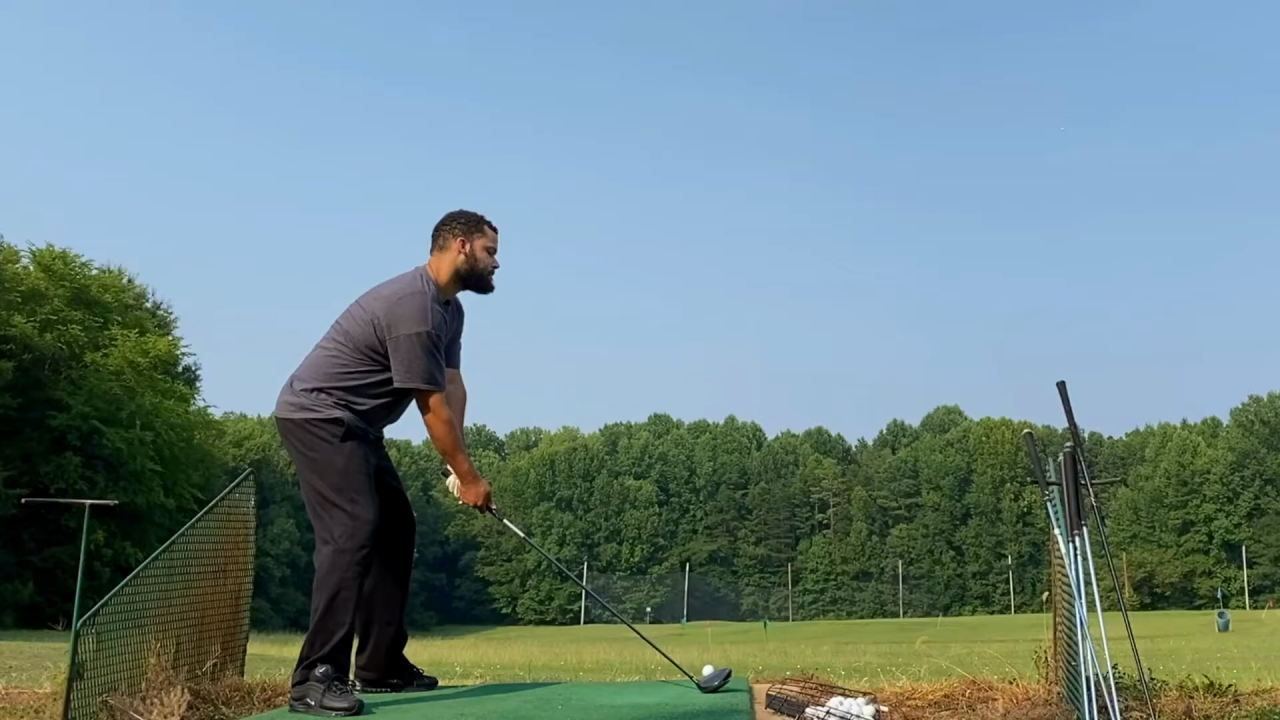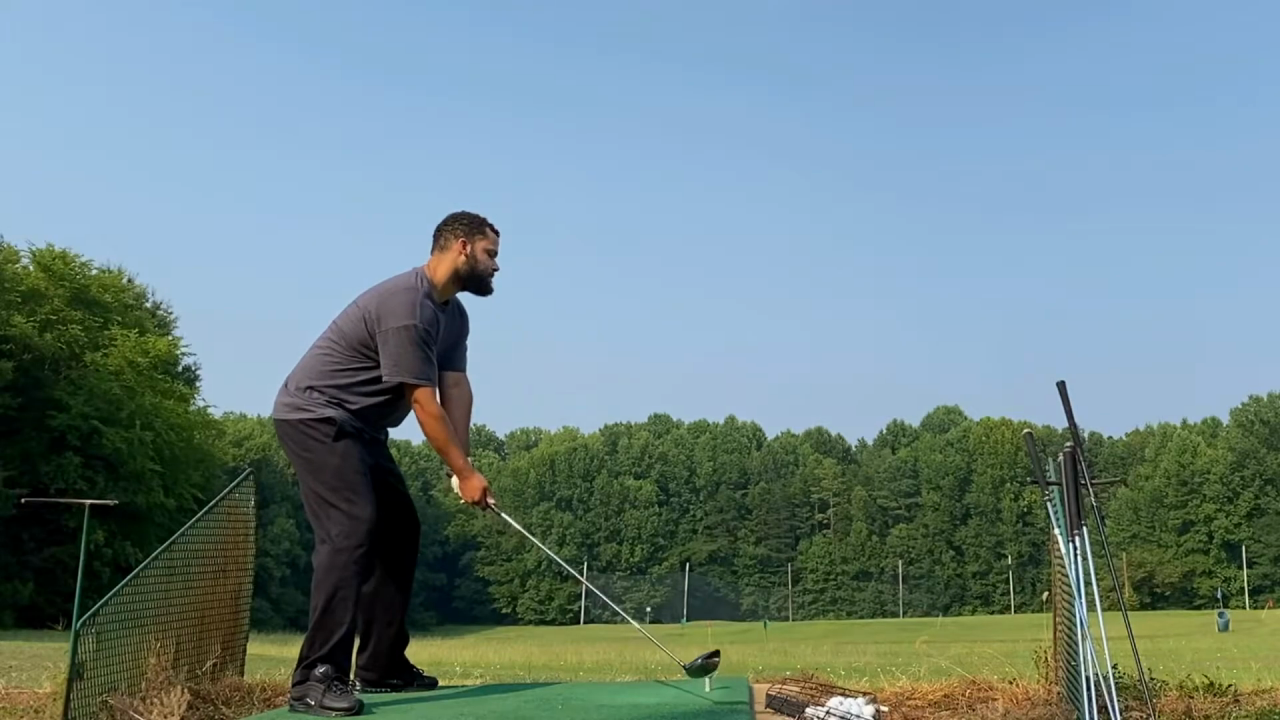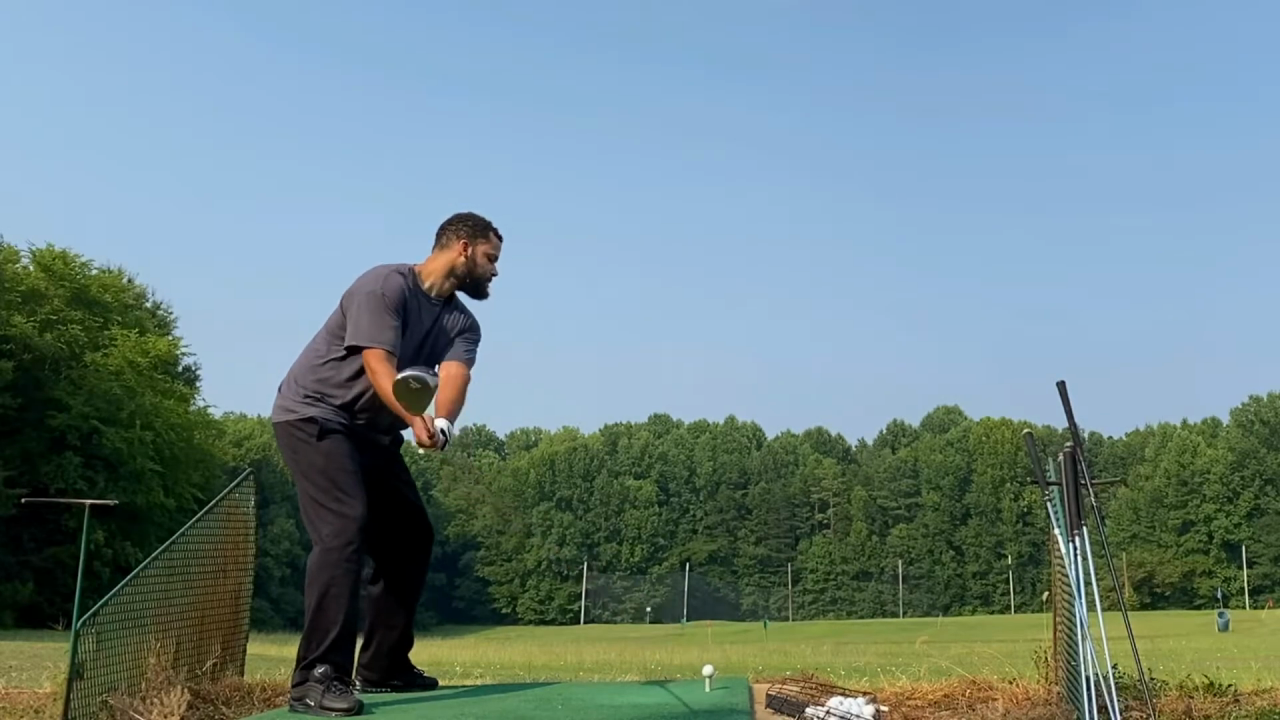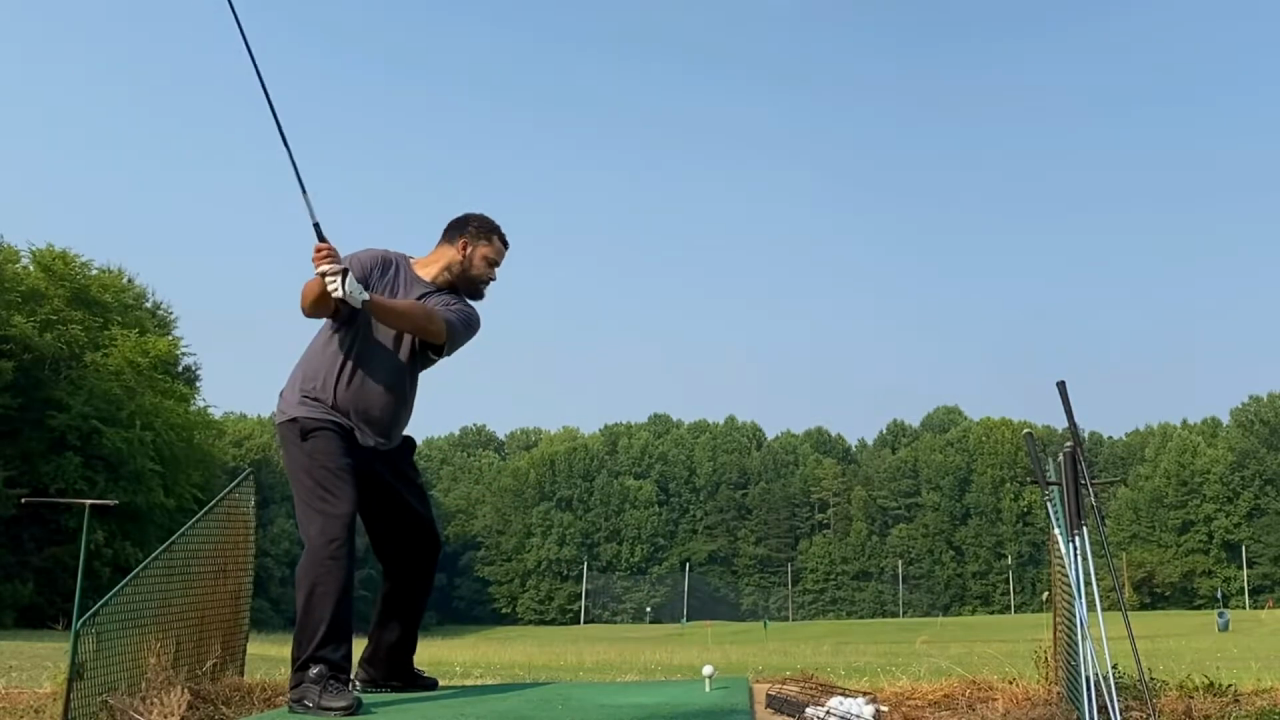
dt=1s
person 1, frame 1
left shoulder: (449, 307)
right shoulder: (413, 308)
left elbow: (453, 388)
right elbow: (434, 408)
left wrist: (458, 468)
right wrist: (468, 476)
left hip: (355, 425)
right hip: (318, 417)
left knee: (394, 528)
right knee: (353, 531)
left ankle: (380, 665)
right ankle: (316, 677)
person 1, frame 2
left shoulder: (453, 314)
right shoulder: (406, 304)
left elbow: (456, 387)
right elbow: (424, 403)
left wrist: (463, 464)
right wrist: (465, 473)
left hip: (360, 427)
right hip: (316, 416)
left knee: (398, 530)
right knee: (352, 529)
left ankle: (380, 664)
right ankle: (316, 676)
person 1, frame 3
left shoulder: (462, 324)
right shoulder: (386, 284)
left elbow: (454, 376)
right elbow: (376, 364)
left wrist: (441, 424)
right wrist: (413, 419)
left hip: (373, 433)
right hip: (314, 418)
left knee: (410, 538)
right knee: (344, 530)
left ankle: (383, 665)
right ankle: (317, 677)
person 1, frame 4
left shoulder: (462, 316)
right shoulder: (375, 265)
left elbow: (420, 321)
right elbow: (313, 307)
left wrist: (359, 297)
right wrist: (323, 282)
left hip: (381, 438)
right hip: (316, 419)
left knee: (419, 545)
right knee: (333, 530)
left ankle: (384, 666)
right ankle: (315, 677)
